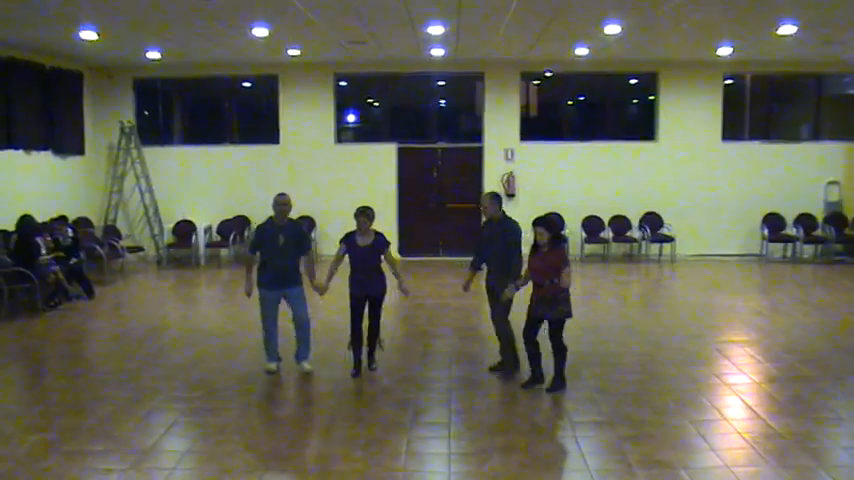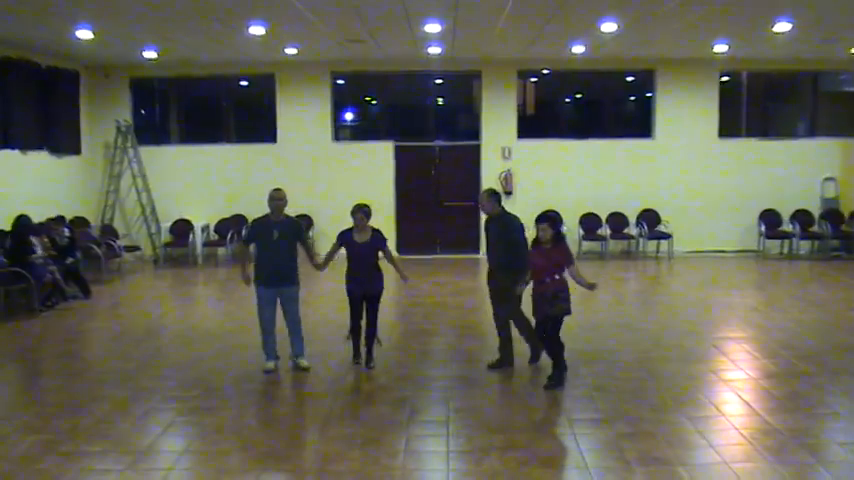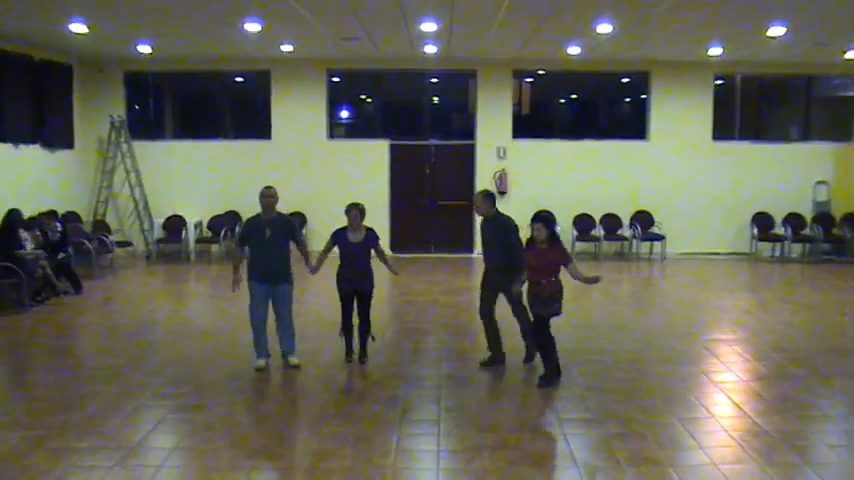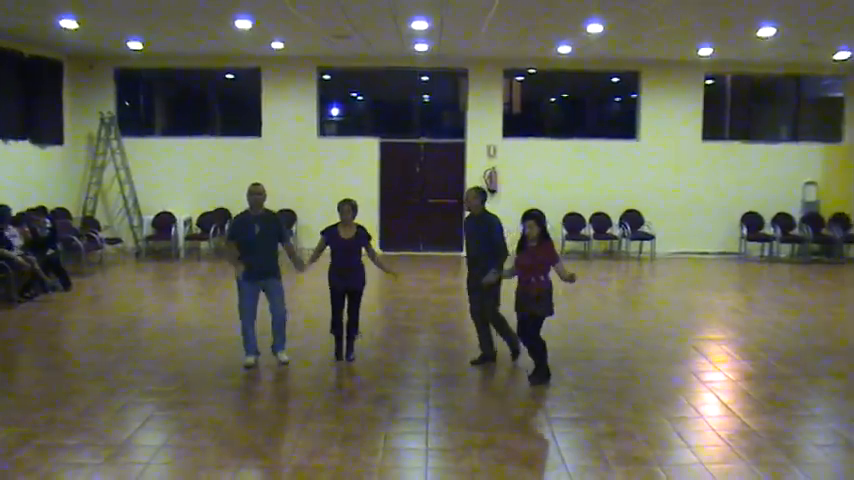
dt=0.2s
person 1, frame 1
left shoulder: (298, 229)
right shoulder: (263, 229)
left elbow: (307, 257)
right elbow: (251, 255)
left wrist: (312, 280)
right wrist: (248, 280)
left hip: (293, 283)
right hip: (268, 283)
left knee: (302, 319)
right knee: (269, 324)
left ankle: (303, 358)
right ankle: (272, 359)
person 1, frame 2
left shoulder: (294, 225)
right shoulder: (258, 224)
left elbow: (306, 244)
right elbow: (244, 246)
left wrist: (314, 262)
right wrist: (244, 270)
left hip: (289, 280)
right hip: (264, 281)
left knee: (293, 319)
right knee: (267, 321)
left ankle: (298, 356)
right ankle: (271, 357)
person 1, frame 3
left shoulder: (286, 222)
right shoulder: (251, 224)
left elbow: (300, 243)
right elbow: (240, 249)
left wrist: (308, 262)
right wrist: (236, 273)
left hip: (282, 279)
right hip: (258, 279)
left knee: (285, 318)
right knee: (257, 319)
left ankle: (289, 353)
right ankle: (262, 355)
person 1, frame 4
left shoulder: (274, 219)
right shoulder: (239, 221)
left elbow: (286, 243)
right elbow: (230, 245)
left wrist: (296, 260)
right wrist: (236, 265)
left hip: (271, 274)
right hip: (247, 276)
left knee: (279, 312)
right knee: (247, 317)
left ankle: (279, 348)
right ankle: (251, 353)
person 2, frame 1
left shoulder: (511, 227)
right shoulder: (487, 225)
left elbow: (516, 257)
right elbow: (480, 251)
left wrist: (511, 285)
right wrist: (471, 275)
left hip: (507, 279)
right hip: (492, 276)
left knee: (501, 318)
right knee: (497, 318)
left ankle: (511, 363)
right ankle: (507, 360)
person 2, frame 2
left shoulder: (512, 223)
right shoulder: (490, 222)
left elbow: (522, 252)
left wrist: (523, 278)
right wrist: (490, 273)
left hip: (511, 274)
right hip: (495, 274)
left knee: (514, 314)
right knee: (499, 315)
left ankle: (535, 347)
right ankle: (505, 357)
person 2, frame 3
left shoulder: (506, 224)
right shoulder: (485, 223)
left elbow: (518, 252)
left wrist: (518, 280)
left hip: (508, 275)
right hip: (491, 273)
left knee: (519, 312)
right knee: (485, 312)
left ankle: (530, 348)
right ankle: (496, 354)
person 2, frame 4
left shoulder: (491, 222)
right shoulder: (469, 221)
left elbow: (501, 251)
left wrist: (495, 272)
left hip: (490, 273)
right hip: (473, 273)
left knee: (491, 313)
right knee: (476, 312)
left ankle: (513, 343)
right ankle: (487, 352)
person 3, frame 1
left shoulder: (559, 252)
right shoulder: (535, 250)
left elbow: (566, 280)
right elbow: (529, 274)
left wrist: (564, 283)
right wrist: (515, 287)
left hip: (557, 299)
right hip: (538, 298)
left knee: (555, 339)
right knee: (528, 335)
left ankle: (559, 379)
right ankle: (536, 375)
person 3, frame 2
left shoulder: (562, 249)
right shoulder: (535, 246)
left elbow: (574, 274)
left wrist: (587, 284)
right wrist: (524, 283)
left hip: (556, 295)
right hip: (539, 295)
left knee: (552, 334)
right knee: (541, 334)
left ankle: (558, 377)
right ankle: (560, 366)
person 3, frame 3
left shoulder: (557, 249)
right shoulder: (530, 246)
left elbow: (574, 272)
left wrist: (589, 279)
right wrist: (521, 282)
left hip: (550, 296)
right hip: (534, 294)
left knee: (537, 333)
right knee: (542, 333)
left ankle: (551, 373)
right ankle: (553, 370)
person 3, frame 4
left shoulder: (547, 247)
right shoulder: (522, 246)
left elbow: (561, 271)
right elbow: (516, 270)
left wrist: (569, 278)
left hip: (540, 295)
right hip: (523, 294)
left knee: (532, 333)
right knee: (524, 332)
left ankle: (543, 372)
right ankle: (540, 366)
person 4, frame 1
left shoulder: (380, 239)
right shoulder: (349, 238)
left elbow: (391, 261)
right elbow: (337, 260)
left wrist: (400, 282)
right wrist: (326, 282)
left hip: (377, 285)
right hip: (357, 286)
left knee: (374, 322)
right knee: (356, 323)
left ankle: (371, 357)
right ankle: (357, 362)
person 4, frame 2
left shoulder: (377, 235)
right shoulder: (345, 235)
left elbow: (388, 256)
right elbow: (332, 253)
left wrist: (400, 272)
right wrist: (322, 266)
left hip: (373, 282)
right hip: (354, 282)
left knee: (371, 319)
right knee: (356, 318)
left ankle: (369, 354)
right ankle: (356, 351)
person 4, frame 3
left shoulder: (370, 234)
right shoulder: (339, 234)
left elbow: (380, 253)
right elbow: (326, 252)
left wrist: (390, 267)
right wrist: (316, 266)
left hip: (364, 280)
right hip: (345, 280)
left knee: (364, 315)
right knee: (347, 316)
left ankle: (363, 350)
right ankle: (349, 349)
person 4, frame 4
left shoulder: (361, 232)
right shoulder: (330, 231)
left elbow: (371, 254)
right elbow: (318, 251)
left wrist: (385, 268)
right wrist: (309, 262)
left hip: (356, 278)
right hip: (336, 277)
left knee: (353, 314)
right knee: (337, 313)
left ankle: (350, 347)
right ankle: (338, 346)
